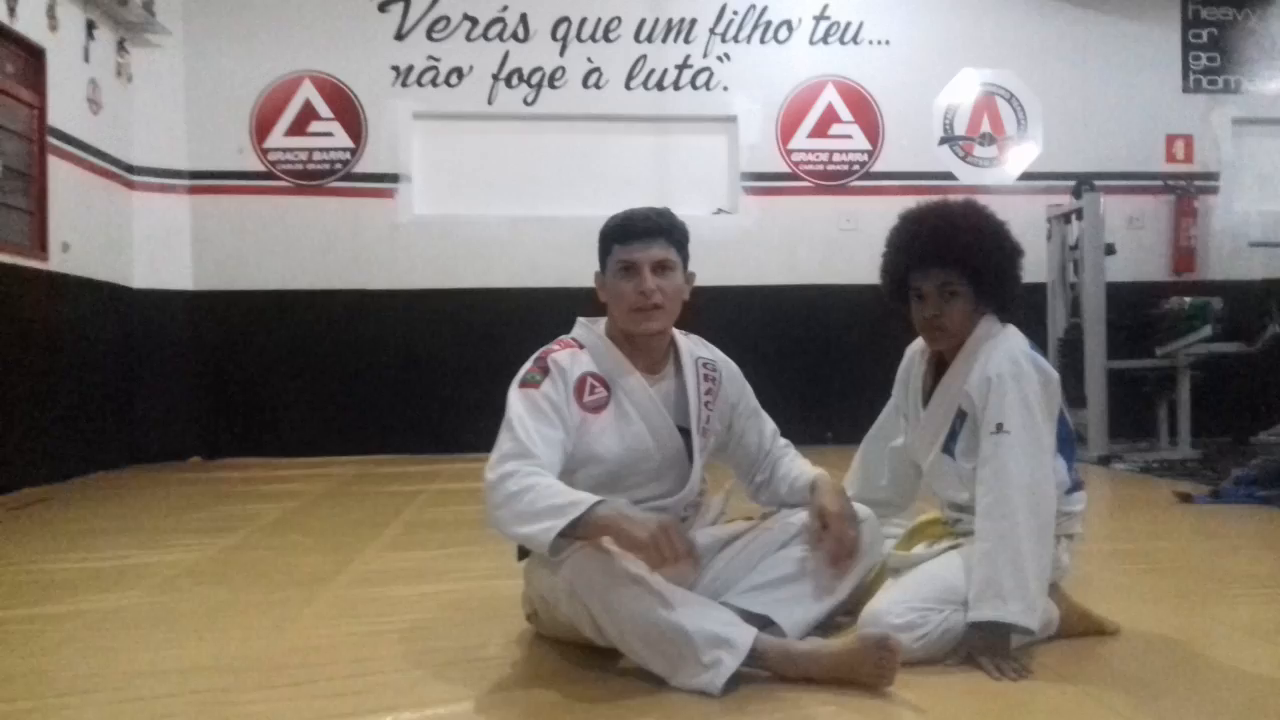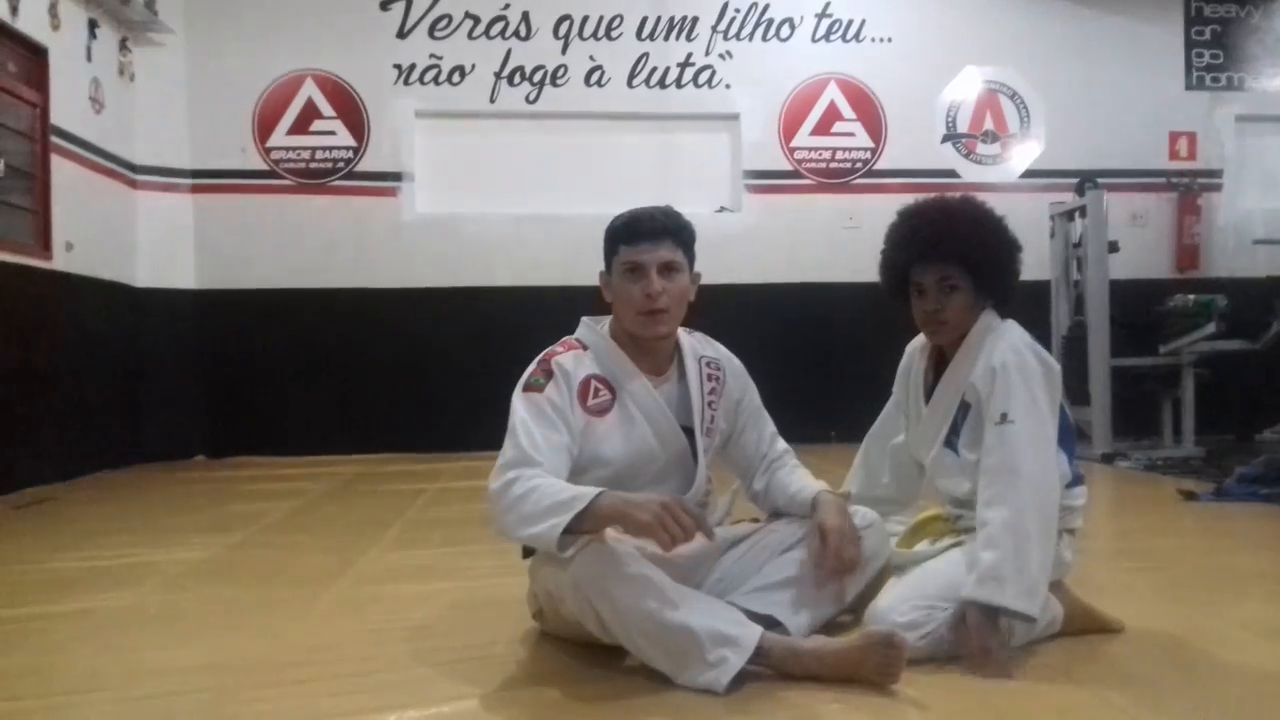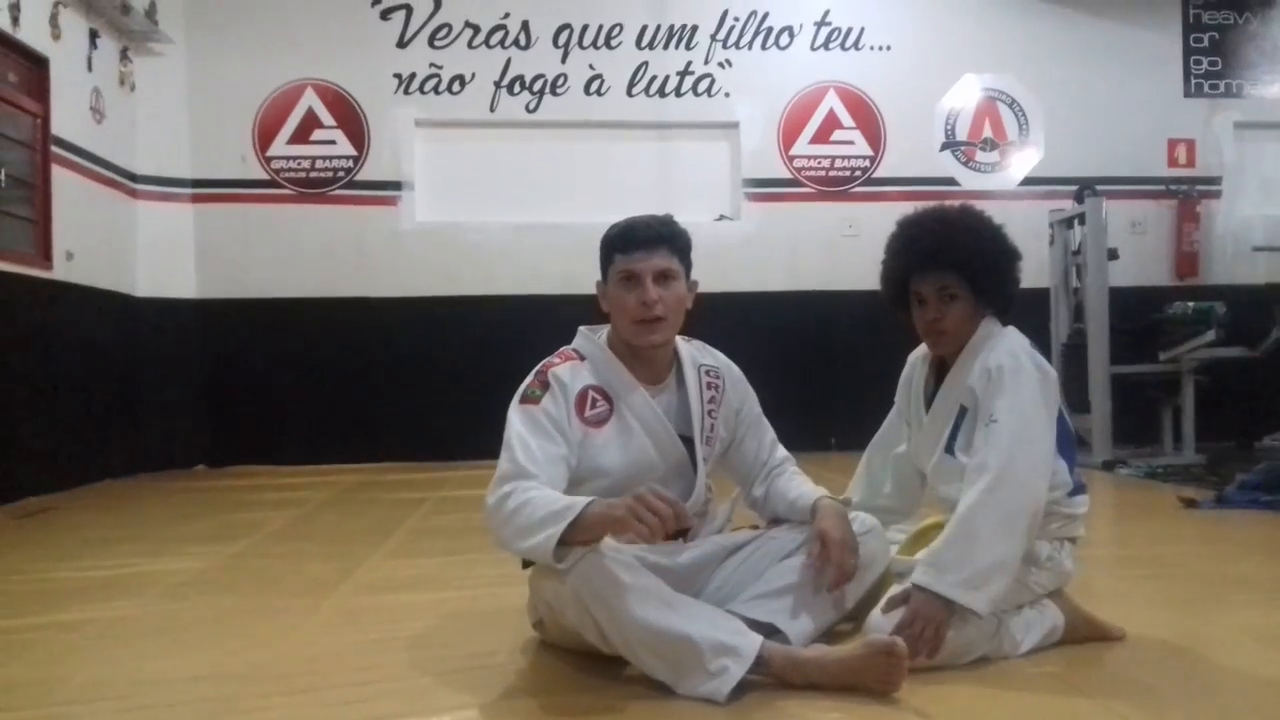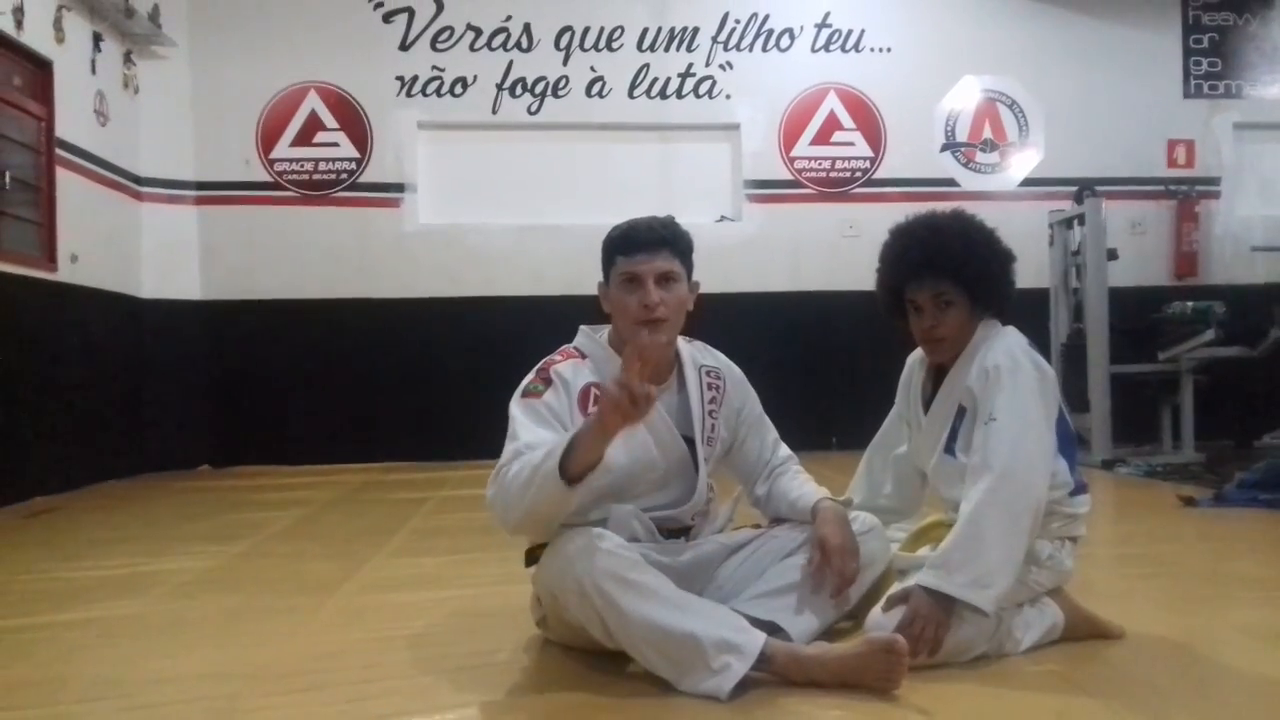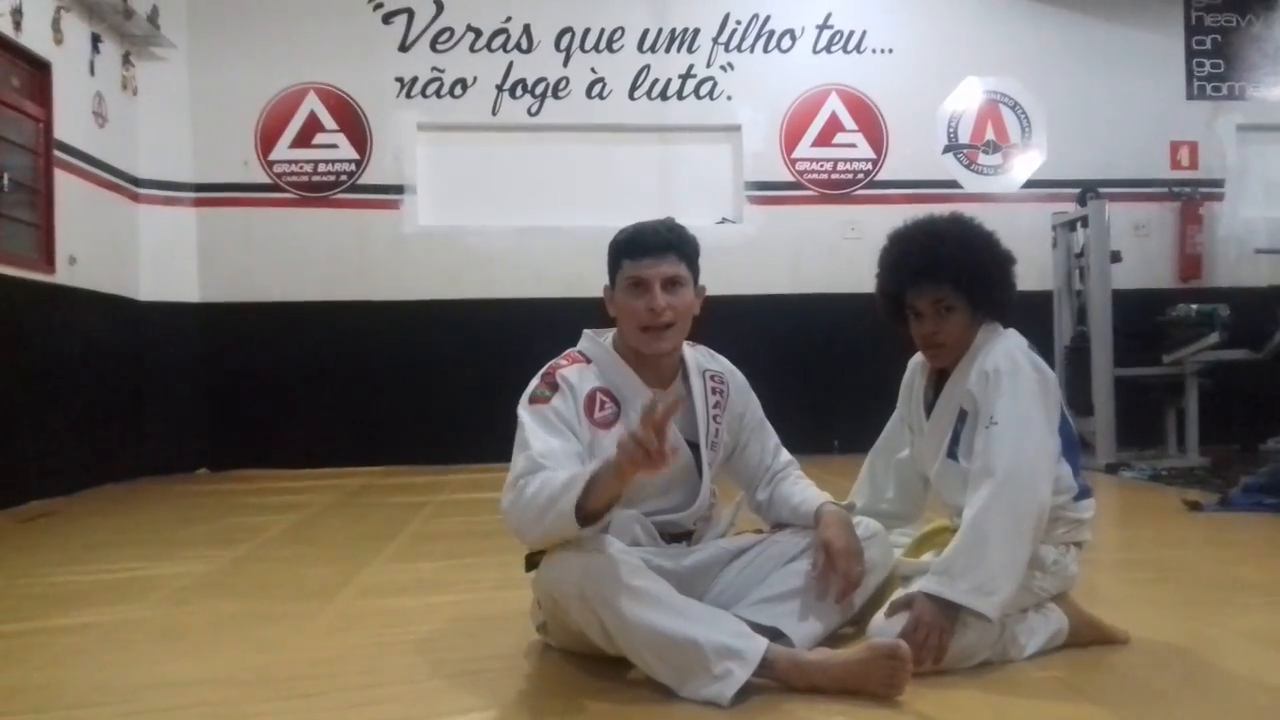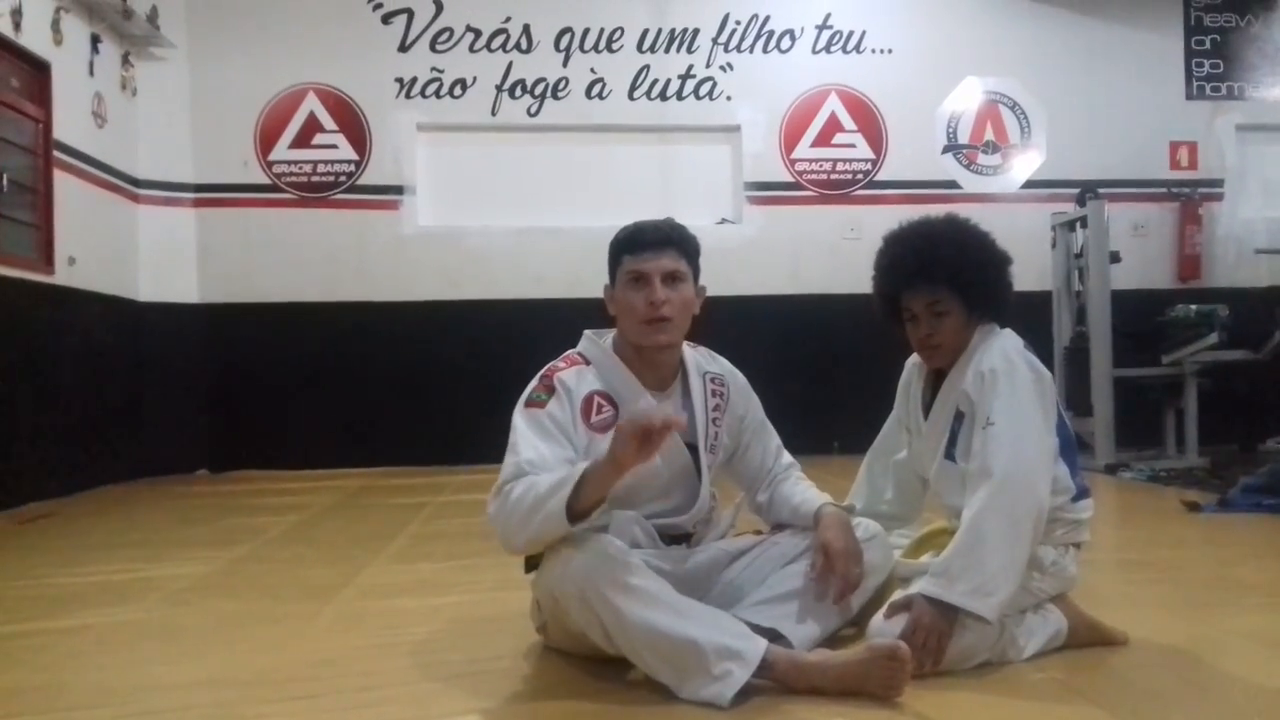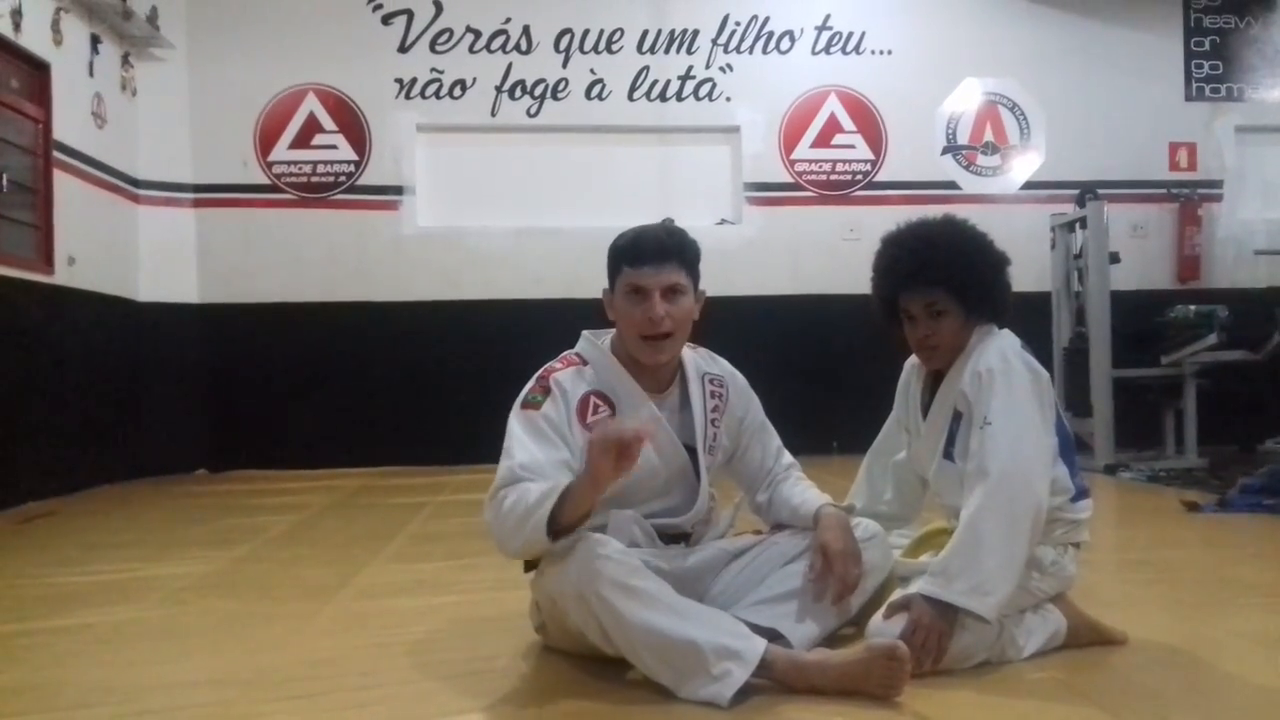
dt=0.3s
person 1, frame 1
left shoulder: (710, 369)
right shoulder: (557, 371)
left elbow: (768, 458)
right elbow: (512, 489)
left wrist: (821, 484)
right wrist: (613, 520)
left hip: (690, 558)
right hip: (602, 569)
left knee: (856, 530)
right knee: (573, 564)
left ankle: (682, 638)
right ankle: (787, 654)
person 1, frame 2
left shoulder: (716, 367)
right shoulder: (561, 372)
left elbow: (769, 464)
right elbow: (515, 494)
left wrist: (825, 502)
right wrist: (617, 508)
left hip: (694, 557)
right hip: (606, 562)
left knee: (863, 532)
right knee: (577, 561)
left ankle: (717, 632)
right ankle: (791, 651)
person 1, frame 3
left shoulder: (716, 375)
right shoulder: (558, 384)
left elbow: (770, 471)
right elbow: (512, 510)
left wrist: (825, 508)
right wrist: (606, 514)
left hip: (696, 565)
right hip: (603, 578)
left knee: (863, 538)
right knee: (578, 566)
left ankle: (713, 639)
right ankle: (791, 661)
person 1, frame 4
left shoulder: (716, 375)
right shoulder: (559, 380)
left elbow: (772, 469)
right elbow: (512, 502)
left wrist: (826, 509)
right wrist: (599, 429)
left hip: (697, 562)
right hip: (605, 573)
left knee: (864, 536)
right knee: (578, 559)
left ankle: (706, 640)
right ankle: (794, 657)
person 1, frame 5
left shoulder: (718, 379)
right shoulder: (563, 385)
left elbow: (773, 475)
right elbow: (528, 509)
left wrist: (828, 514)
right wrist: (620, 470)
left hip: (700, 570)
right hip: (604, 576)
left knee: (867, 541)
right knee: (578, 567)
left ankle: (713, 645)
right ankle: (792, 663)
person 1, frame 6
left shoulder: (719, 380)
right shoulder: (562, 387)
left elbow: (774, 476)
right elbow: (514, 517)
left wrist: (827, 514)
right wrist: (611, 466)
left hip: (700, 569)
right hip: (603, 576)
left knee: (866, 542)
right knee: (577, 565)
left ankle: (721, 642)
right ankle: (794, 664)
person 1, frame 7
left shoulder: (718, 382)
right shoulder: (558, 388)
left elbow: (774, 476)
right elbow: (509, 520)
left wrist: (827, 515)
right wrist: (589, 487)
left hip: (698, 571)
right hip: (607, 580)
left knee: (866, 543)
right knee: (578, 566)
left ankle: (720, 642)
right ankle: (792, 664)
person 2, frame 1
left shoulder: (1007, 368)
right shoulder: (920, 359)
left elbow: (1015, 499)
right elbow: (889, 459)
left wrist: (995, 616)
left hip: (1021, 539)
right hip: (960, 527)
left knee: (887, 626)
left ankle: (1045, 611)
right ankle: (1022, 601)
person 2, frame 2
left shoulder: (1009, 359)
right shoulder: (919, 356)
left elbow: (1020, 490)
right elbow: (890, 457)
left wrist: (991, 599)
left hip: (1022, 536)
right hip: (962, 524)
left knee: (891, 625)
left ankle: (1048, 609)
right ankle: (1027, 599)
person 2, frame 3
left shoulder: (1009, 366)
right shoulder: (921, 365)
left elbow: (1002, 493)
right elbow: (891, 467)
left wrist: (941, 586)
left hip: (1028, 540)
right hip: (967, 532)
left knee: (893, 633)
left ankle: (1052, 618)
right ankle: (1027, 609)
person 2, frame 4
left shoulder: (1008, 364)
right shoulder: (920, 367)
left elbow: (1004, 491)
right elbow: (892, 466)
left wrist: (945, 586)
left hip: (1030, 540)
right hip: (970, 530)
left knee: (892, 631)
left ankle: (1052, 616)
right ankle: (1030, 605)
person 2, frame 5
left shoulder: (1008, 369)
right shoulder: (922, 371)
left elbow: (1008, 496)
right elbow: (894, 470)
left wrist: (948, 593)
left hip: (1034, 544)
right hip: (977, 536)
left knee: (896, 637)
left ankle: (1056, 621)
right ankle: (1032, 611)
person 2, frame 6
left shoulder: (1004, 369)
right shoulder: (919, 371)
left elbow: (1007, 496)
right elbow: (893, 470)
left wrist: (947, 595)
left hip: (1034, 545)
right hip: (977, 537)
left knee: (897, 640)
left ankle: (1056, 622)
right ankle: (1032, 611)
person 2, frame 7
left shoulder: (1001, 369)
right shoulder: (918, 373)
left elbow: (1007, 494)
right elbow: (892, 470)
left wrist: (946, 595)
left hip: (1032, 545)
right hip: (976, 537)
left knee: (895, 639)
left ankle: (1055, 621)
right ankle: (1032, 612)
